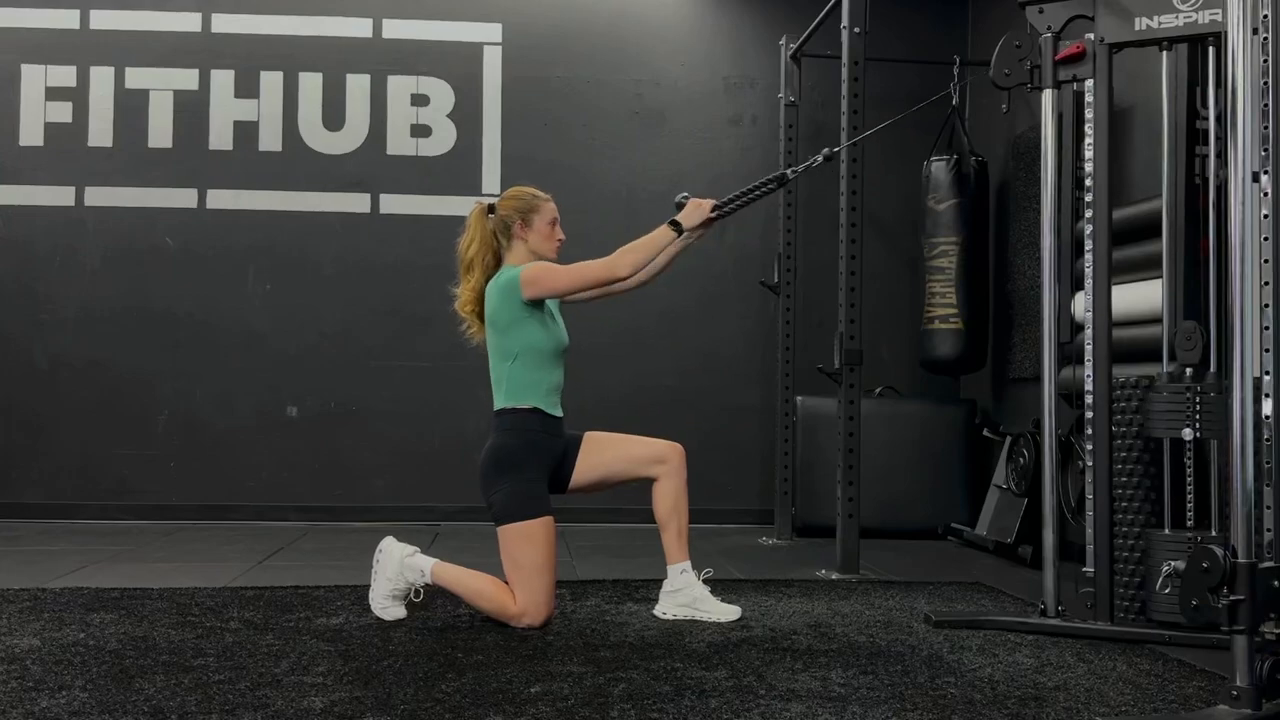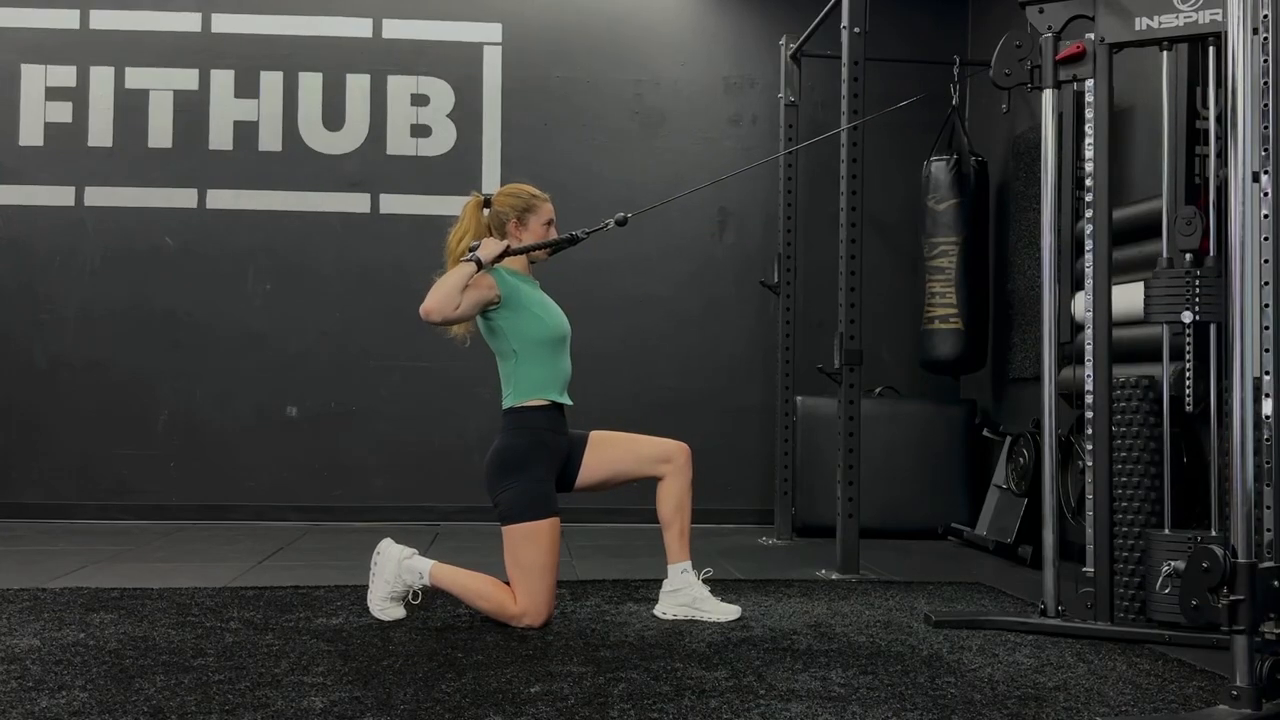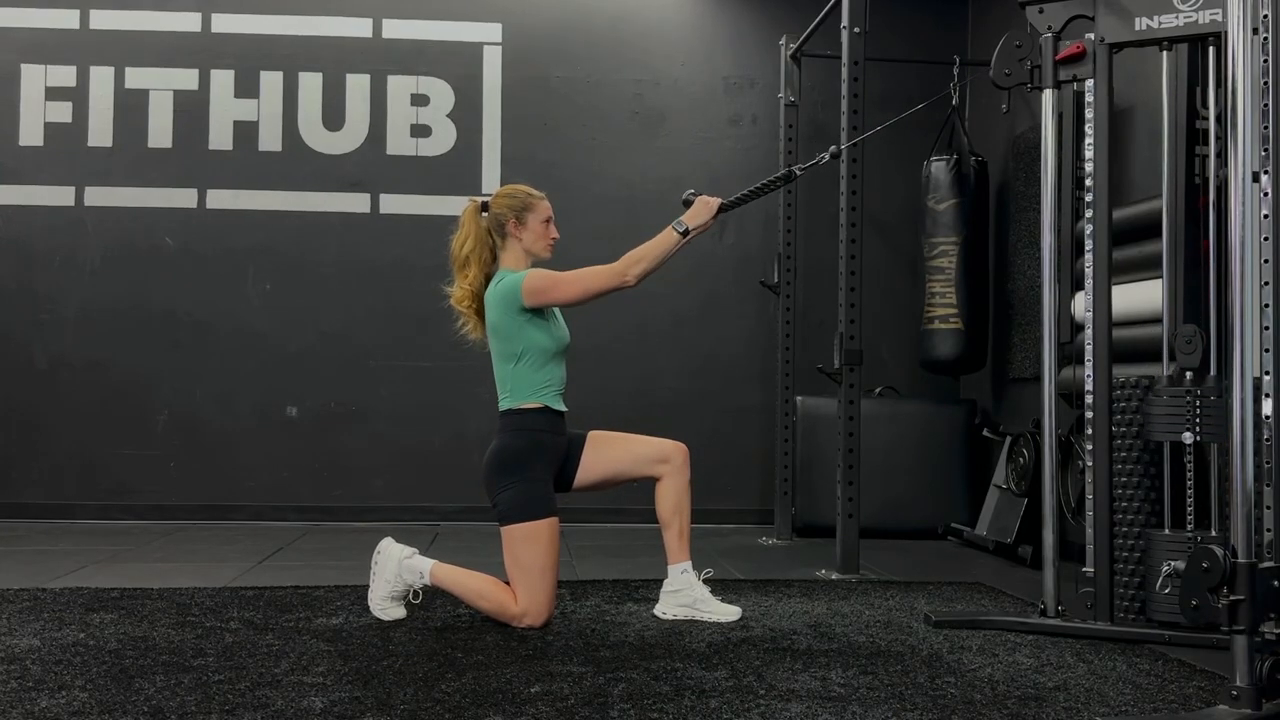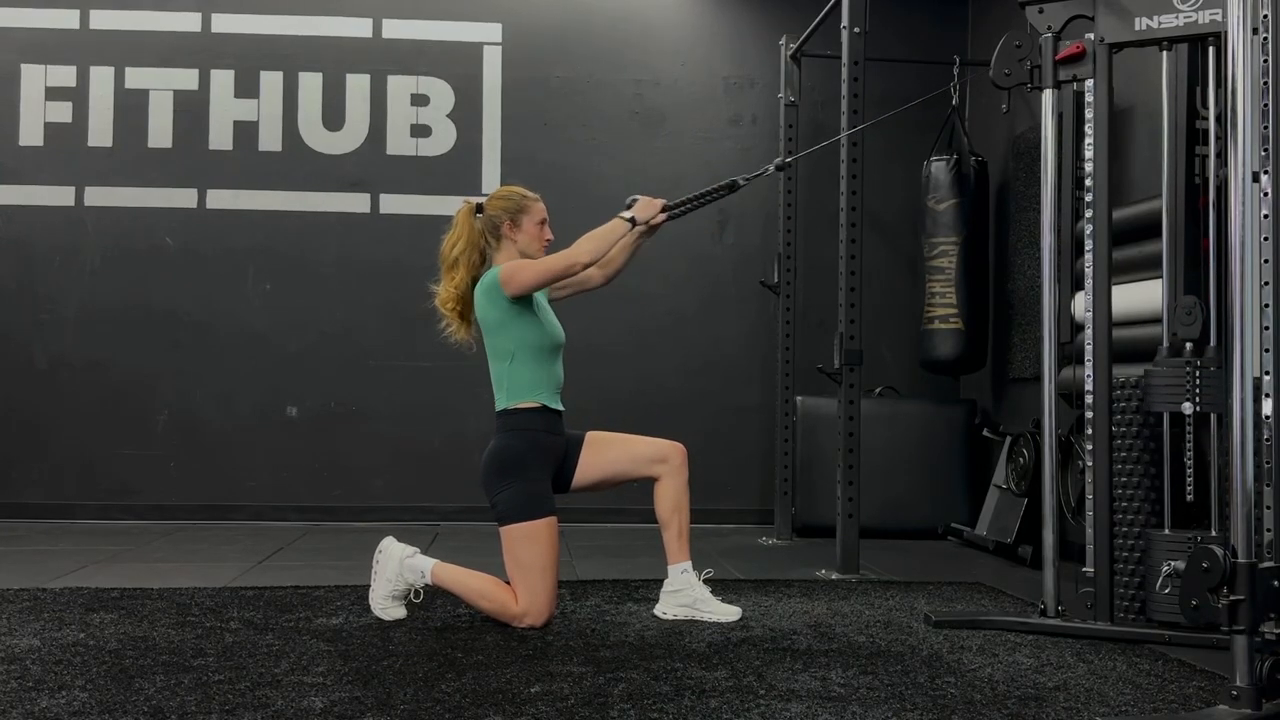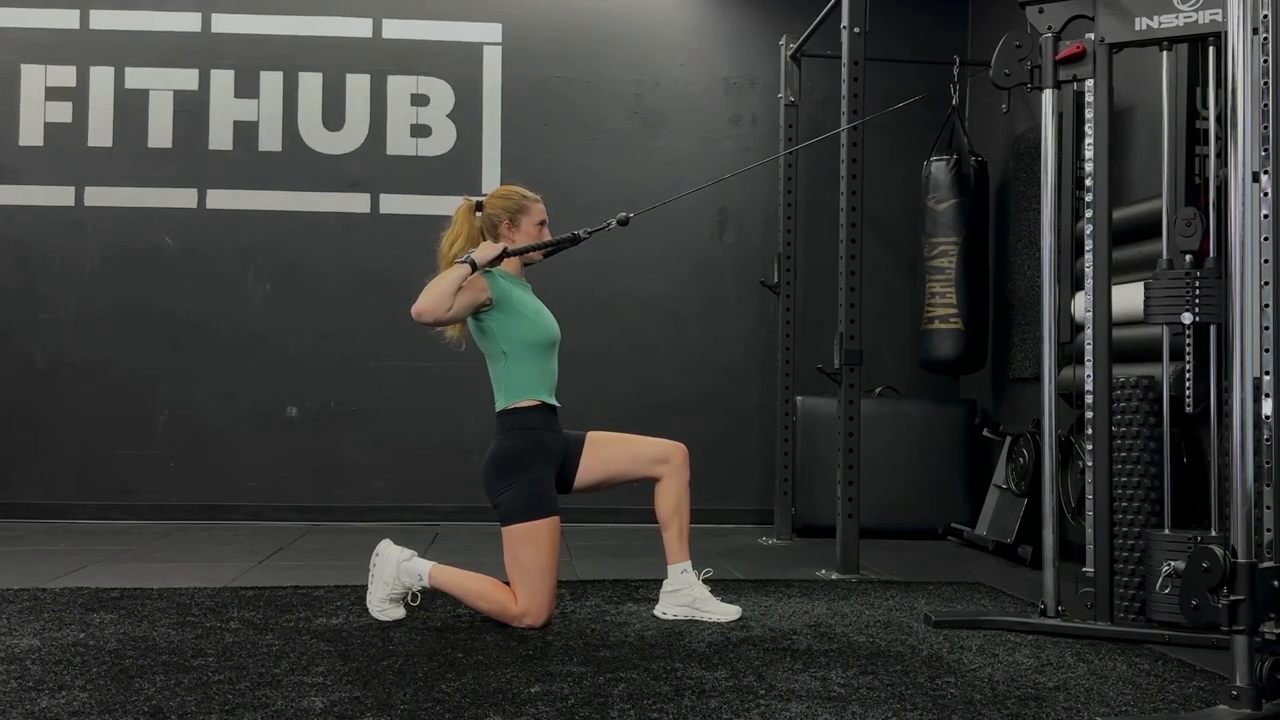
dt=1s
person 1, frame 1
left shoulder: (544, 288)
right shoulder: (514, 281)
left elbow: (627, 278)
right elbow: (609, 268)
left wrist: (688, 232)
right wrist: (679, 224)
left hip: (550, 443)
right hip: (515, 451)
left knee: (669, 457)
right knee: (530, 613)
left ankle: (680, 590)
right ankle: (411, 565)
person 1, frame 2
left shoulder: (522, 284)
right shoulder: (492, 283)
right elbow: (432, 310)
left wrist: (514, 258)
right wrist: (479, 257)
left hip: (554, 440)
right hip: (523, 449)
left knee: (675, 457)
right knee: (529, 613)
left ankle: (680, 590)
right ankle: (409, 567)
person 1, frame 3
left shoulder: (526, 287)
right shoulder: (516, 287)
left elbow: (621, 275)
right elbow: (622, 274)
left wrist: (688, 230)
right wrist: (686, 223)
left hip: (552, 442)
right hip: (521, 451)
left knee: (672, 457)
right knee: (530, 613)
left ankle: (680, 590)
right ankle: (410, 567)
person 1, frame 4
left shoulder: (528, 287)
right shoulder: (500, 282)
left elbow: (595, 275)
right elbow: (577, 260)
left wrist: (642, 229)
right wrist: (632, 217)
left hip: (551, 442)
right hip: (518, 451)
left knee: (670, 457)
right knee: (531, 613)
left ankle: (680, 590)
right ankle: (411, 566)
person 1, frame 5
left shoulder: (513, 286)
right shoulder: (486, 285)
right elbow: (425, 311)
left wrist: (517, 263)
right wrist: (472, 259)
left hip: (550, 441)
right hip: (519, 449)
left knee: (672, 458)
right knee: (530, 614)
left ankle: (680, 591)
right ankle: (408, 569)
